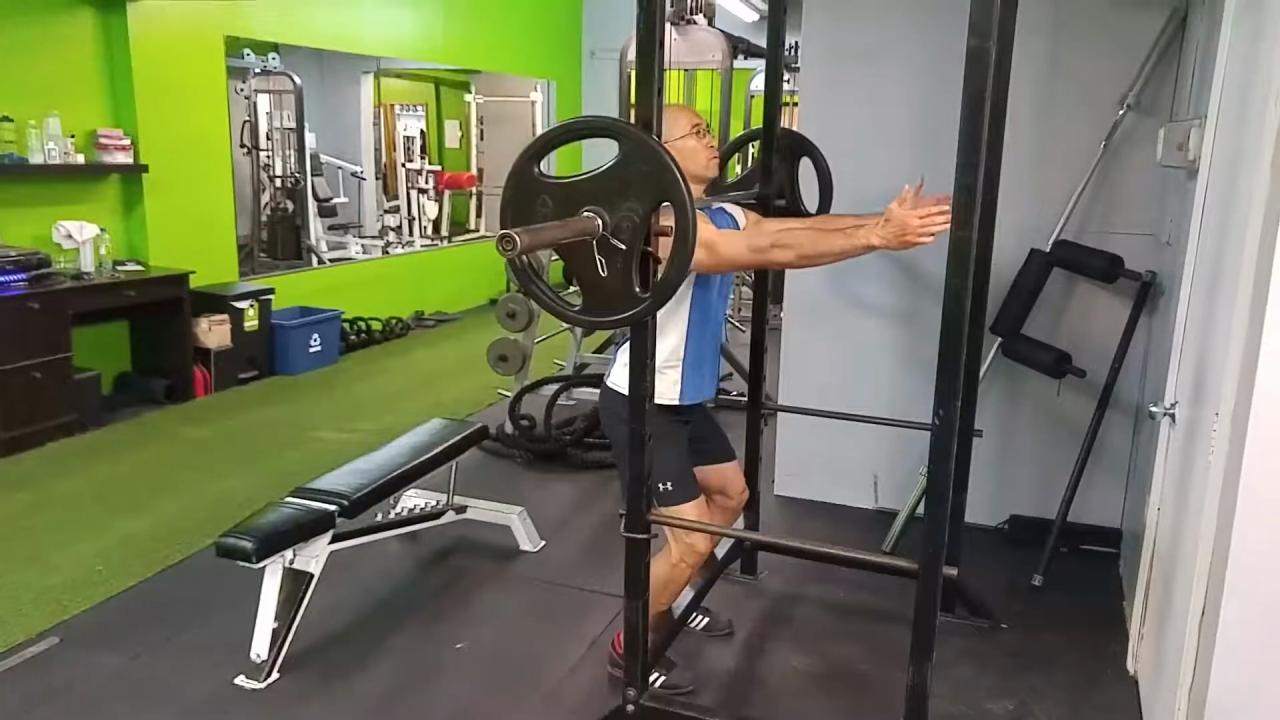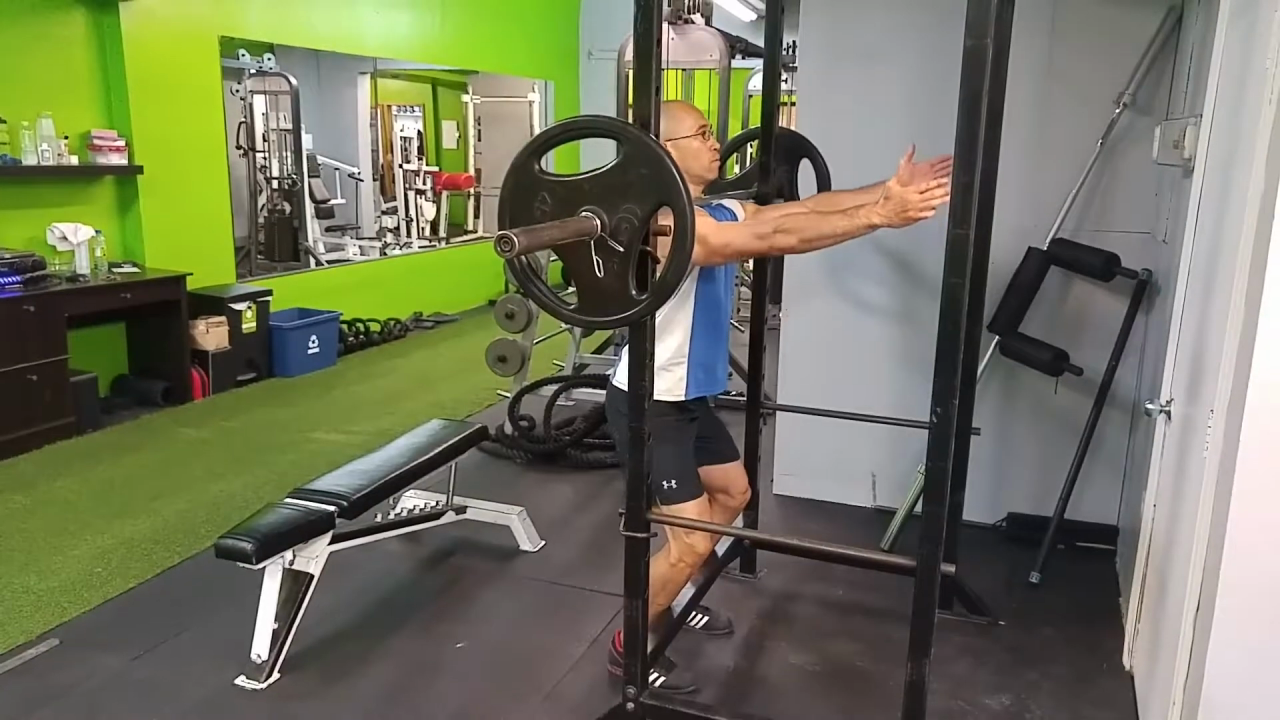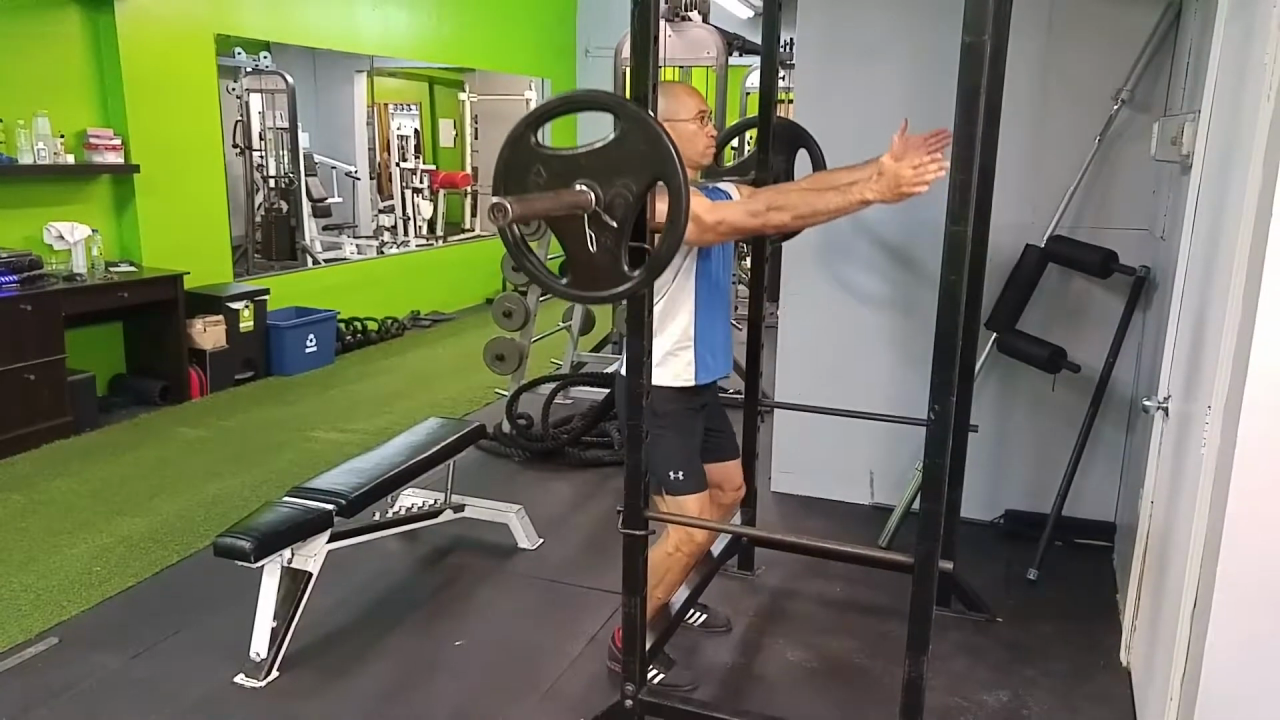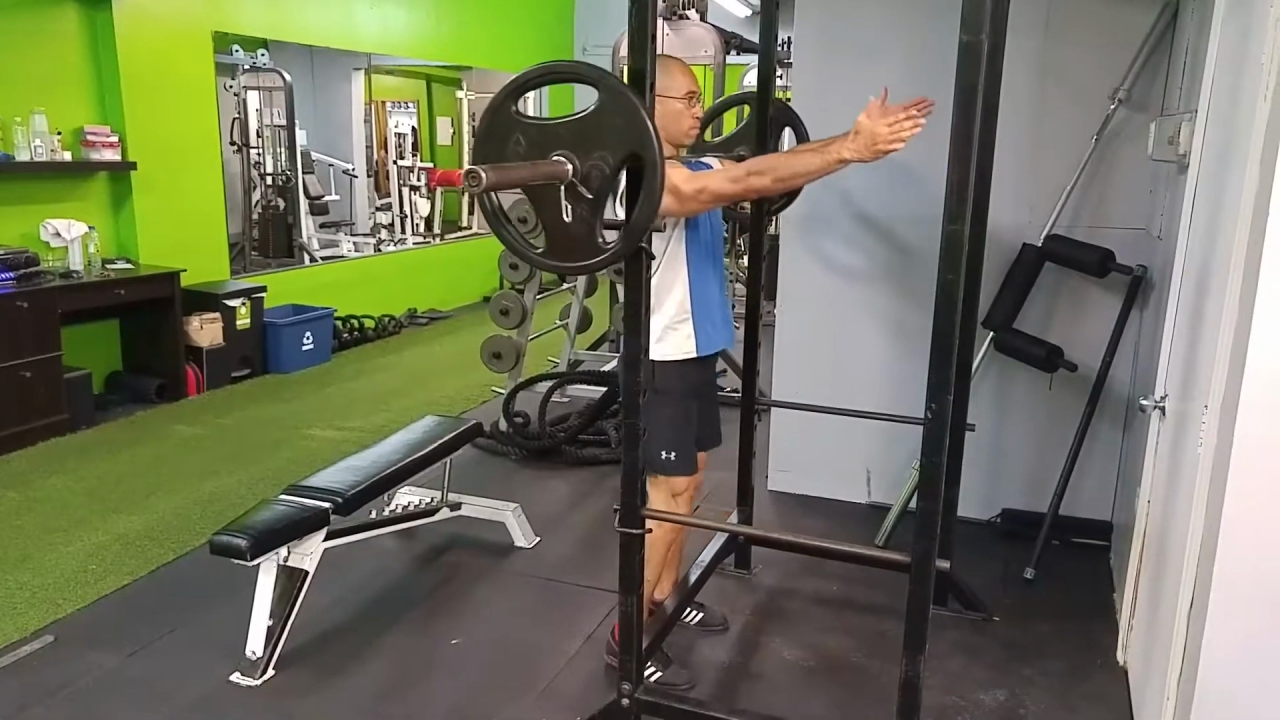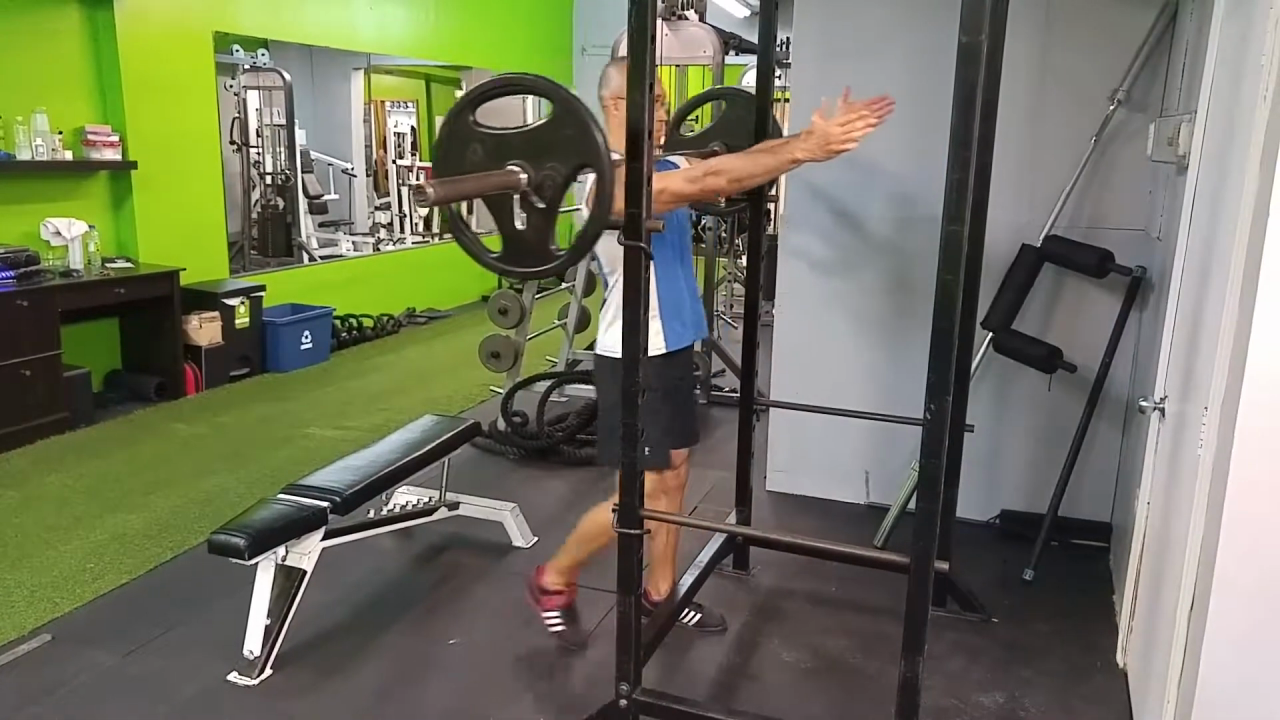
dt=0.4s
person 1, frame 1
left shoulder: (724, 217)
left elbow: (797, 229)
right elbow: (772, 252)
left wrist: (885, 220)
right wrist: (877, 238)
left hip: (683, 397)
left knee: (730, 495)
right knee: (691, 540)
left ankle: (667, 602)
right ankle: (630, 647)
person 1, frame 2
left shoulder: (724, 212)
left elbow: (802, 209)
right elbow: (774, 239)
left wrist: (888, 190)
right wrist: (878, 216)
left hip: (689, 395)
right hip: (647, 402)
left knee: (732, 494)
right knee: (692, 540)
left ankle: (667, 599)
right ankle: (628, 646)
person 1, frame 3
left shoulder: (717, 195)
right shoulder: (666, 204)
left elbow: (795, 191)
right elbow: (769, 218)
left wrist: (882, 166)
right wrist: (873, 192)
left hip: (698, 383)
right hip: (658, 390)
left knee: (728, 492)
right knee: (690, 529)
left ankle: (667, 597)
right ankle: (629, 642)
person 1, frame 4
left shoulder: (701, 170)
right shoulder: (652, 180)
left elbow: (769, 166)
right elbow: (752, 182)
left wrist: (857, 136)
right wrist: (851, 152)
left hip: (697, 354)
right hip: (662, 363)
left knee: (687, 488)
right knee: (669, 502)
left ankle: (663, 596)
right ankle: (629, 637)
person 1, frame 5
left shoulder: (666, 169)
right shoulder: (613, 182)
left elbow: (717, 174)
right elbow: (707, 183)
left wrist: (817, 137)
right wrist: (803, 151)
left hip: (674, 351)
right hip: (631, 361)
left knee: (672, 479)
right knee: (638, 495)
left ankle: (658, 596)
right ankle: (551, 582)
